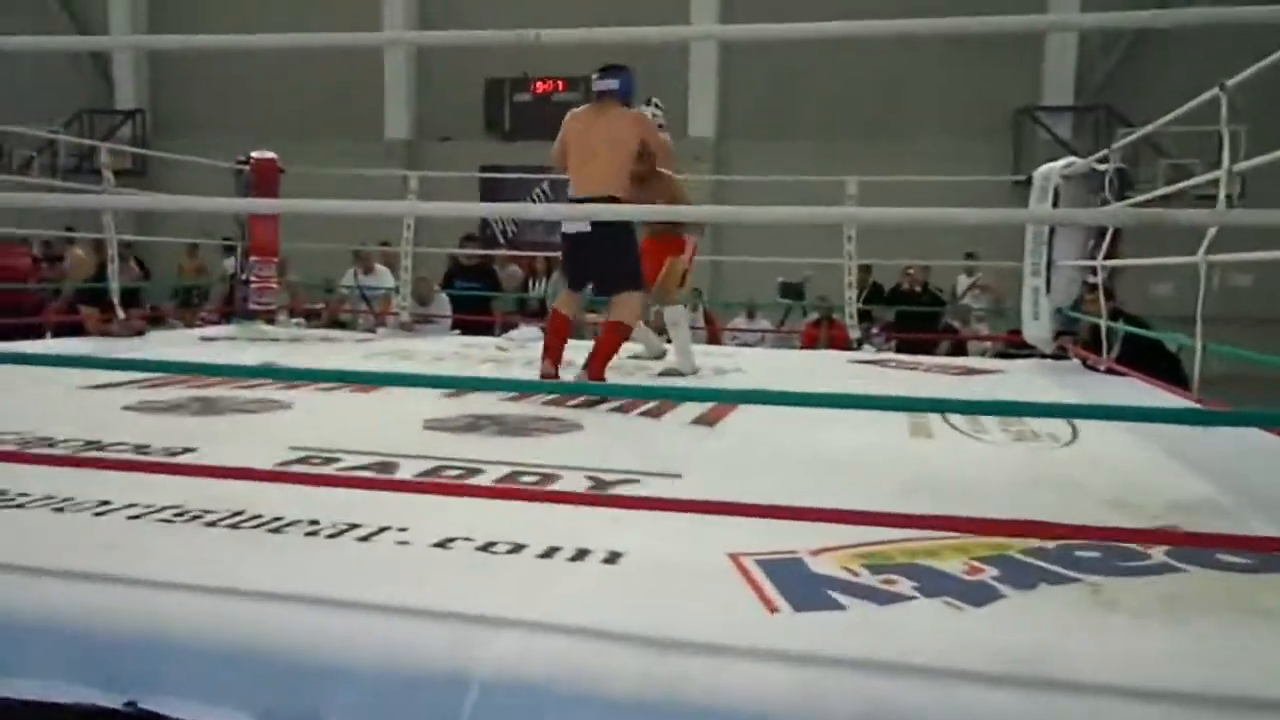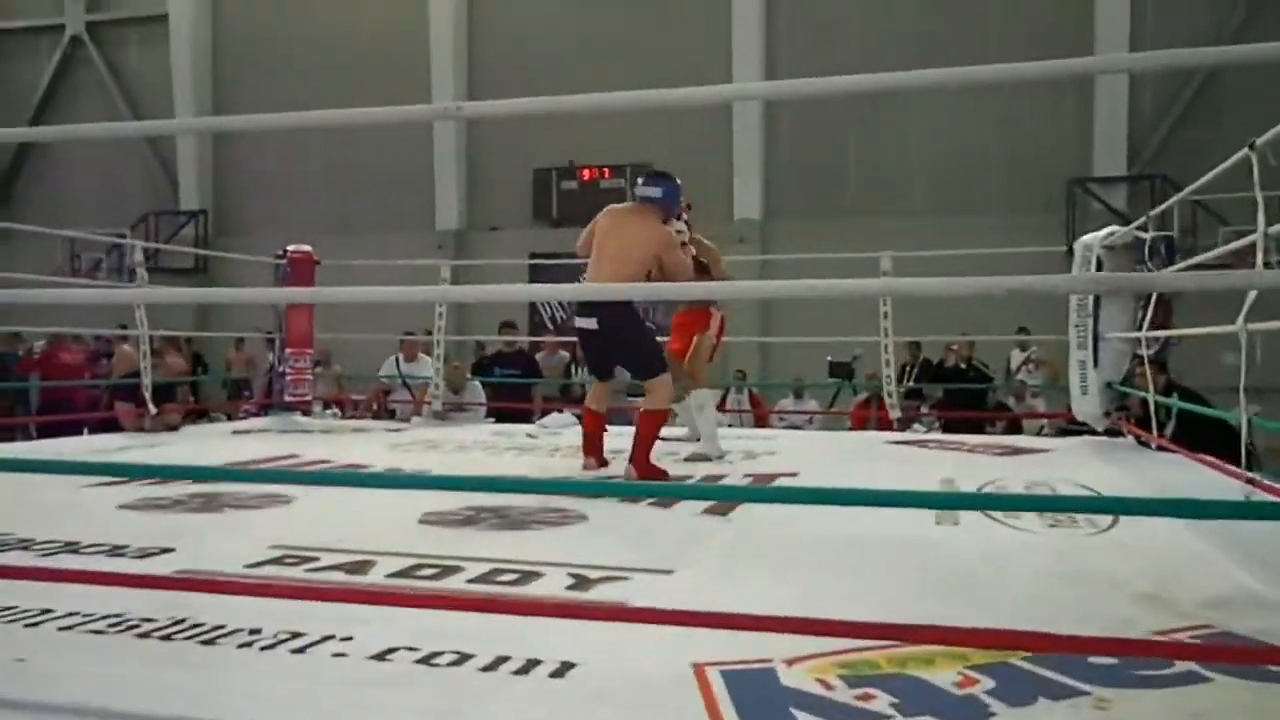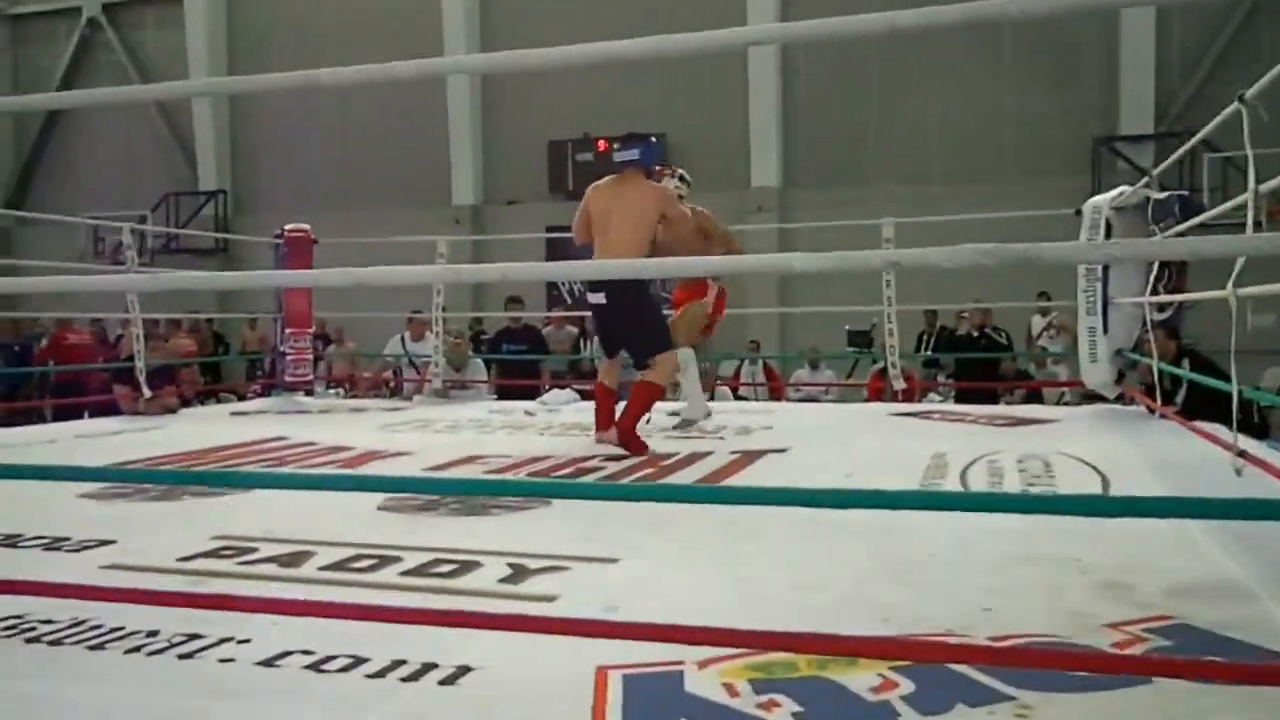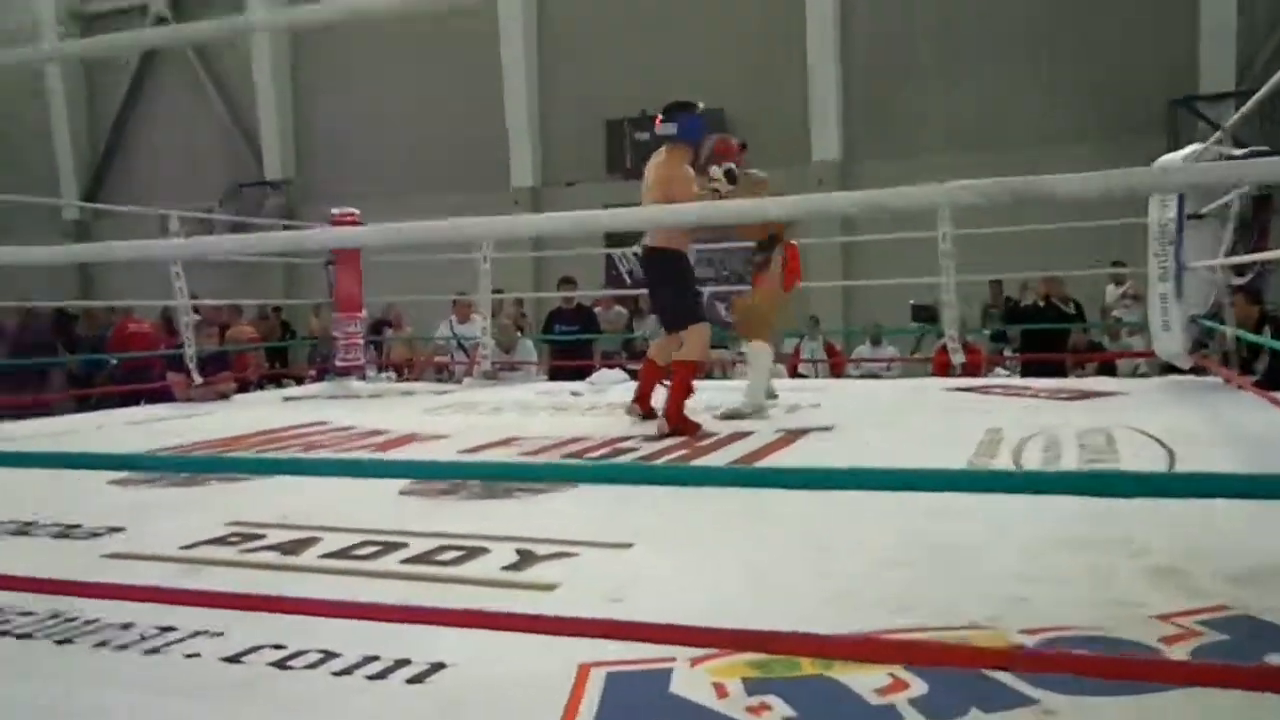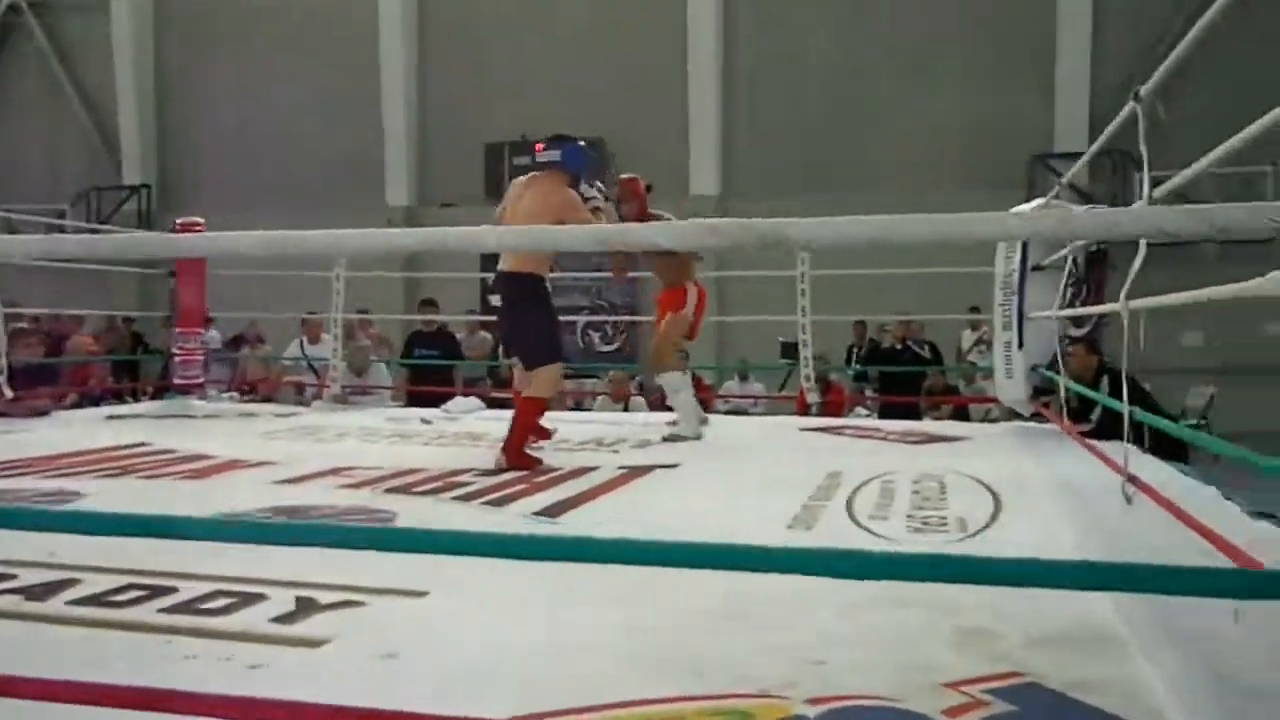
dt=0.4s
person 1, frame 1
left shoulder: (573, 118)
right shoulder: (637, 121)
left elbow: (557, 164)
right elbow: (660, 151)
left hip: (574, 216)
right hip: (608, 216)
left knee: (572, 290)
right knee: (630, 299)
left ankle: (550, 361)
right ankle: (593, 372)
person 1, frame 2
left shoulder: (609, 213)
right shoulder: (661, 235)
left elbow: (582, 249)
right elbow: (685, 277)
right wrist: (680, 248)
left hip: (586, 309)
right hip: (616, 310)
left knee: (603, 383)
right knee: (661, 384)
left ankle: (592, 453)
right ankle: (639, 463)
person 1, frame 3
left shoulder: (596, 190)
right shoulder: (658, 194)
left elbow: (581, 237)
right elbow: (687, 228)
left hip: (600, 289)
right hip: (628, 287)
left knee: (613, 358)
right knee: (664, 360)
left ankle: (607, 426)
right ankle: (625, 428)
person 1, frame 4
left shoulder: (664, 160)
right shoulder: (676, 172)
left wrist: (713, 185)
right wrist: (719, 189)
left hip: (660, 256)
right hip: (664, 259)
left knee: (673, 334)
right knee: (697, 336)
left ankle: (640, 402)
right ankle: (672, 417)
person 1, frame 5
left shoulder: (520, 184)
right shoulder: (563, 197)
left elbow: (501, 218)
right wrist: (592, 208)
left hip: (505, 282)
right hip: (526, 286)
left knee: (529, 361)
right knee: (548, 373)
left ankle: (528, 426)
right ankle: (513, 448)
person 2, frame 1
left shoulder: (668, 183)
left hip: (678, 242)
right hip: (652, 244)
left knee: (664, 288)
left ankle: (685, 359)
right ankle: (653, 346)
person 2, frame 2
left shoulder: (702, 248)
left elbow: (726, 283)
left wrist: (701, 270)
left hip: (707, 316)
right hip: (684, 316)
left knee: (693, 370)
right knee: (669, 378)
left ankle: (711, 445)
right ankle: (696, 430)
person 2, frame 3
left shoulder: (695, 215)
left elbow: (732, 247)
left hip: (705, 291)
right hip: (688, 293)
left knee: (675, 334)
right knee: (675, 342)
left ankle: (696, 405)
right ankle: (695, 402)
person 2, frame 4
left shoulder: (752, 181)
right shoulder: (745, 185)
left hip: (780, 257)
right hip: (770, 256)
left knee: (756, 323)
right knee: (743, 315)
left ankle: (754, 399)
right ankle: (763, 386)
person 2, frame 5
left shoulder: (664, 223)
left elbow: (696, 252)
right elbow: (619, 271)
left wrist: (665, 246)
left hip: (687, 293)
right hip: (668, 295)
left knee: (661, 353)
right knee: (661, 358)
left ankle: (691, 424)
right ankle: (694, 412)
